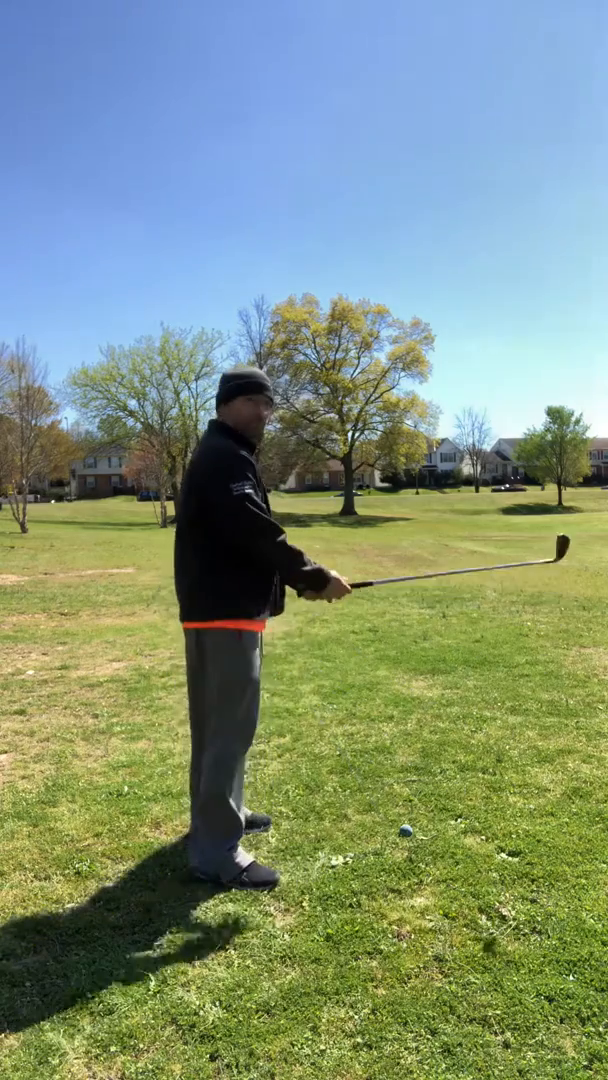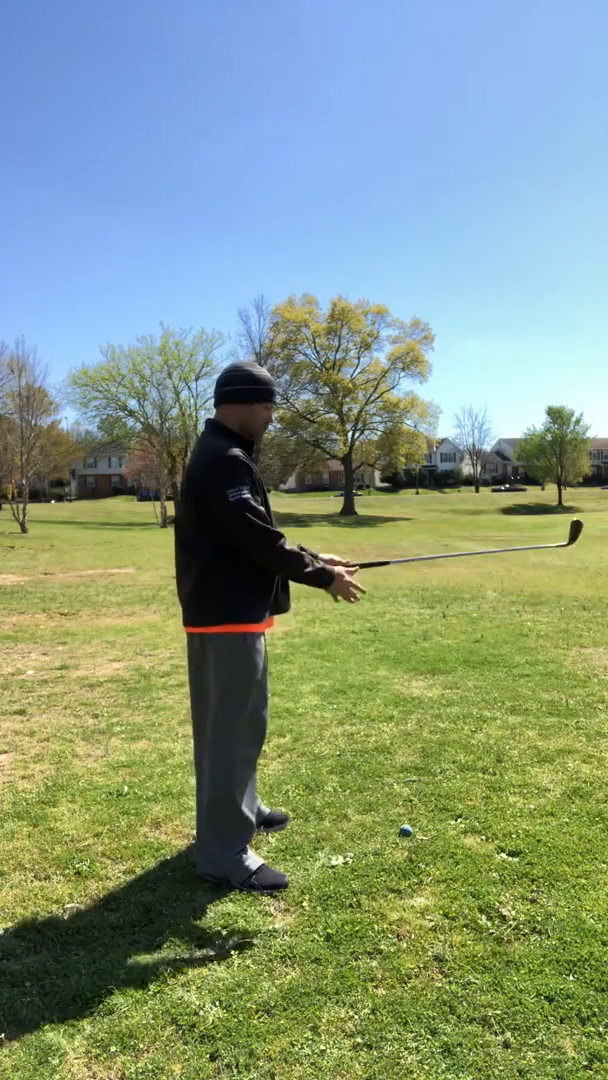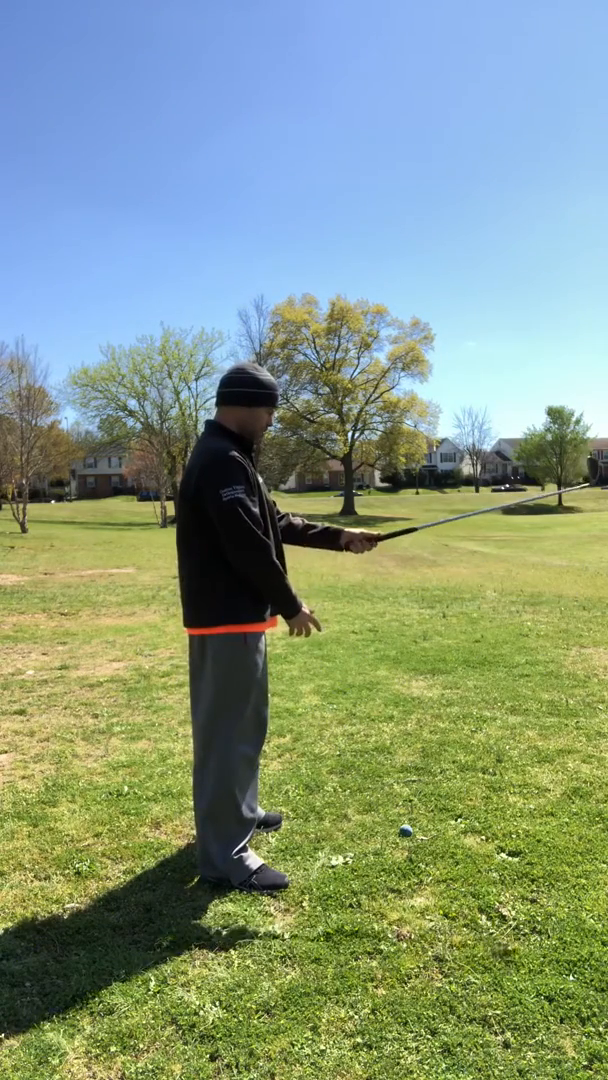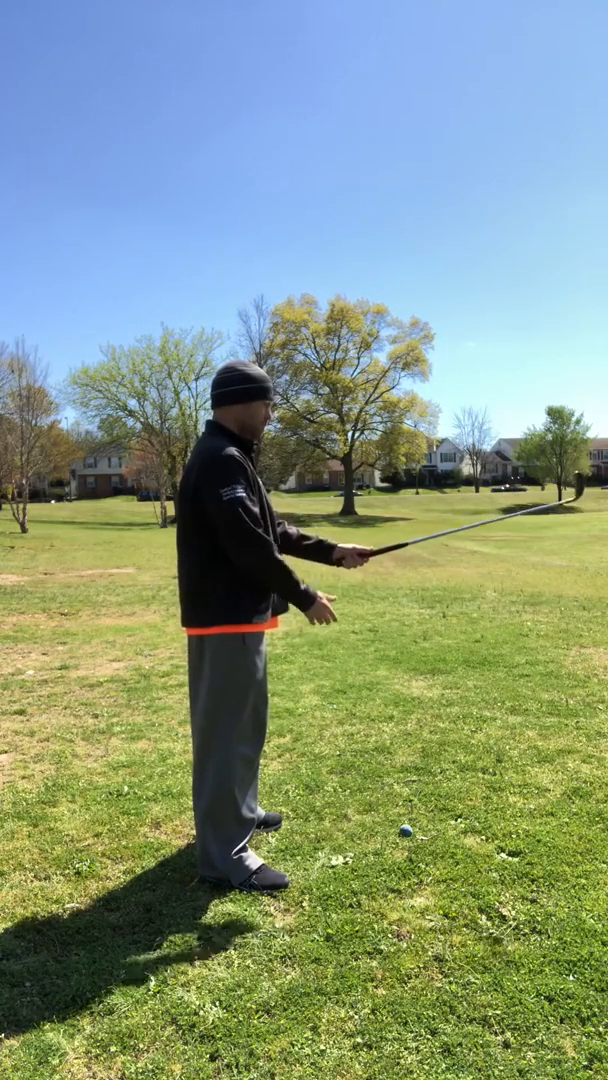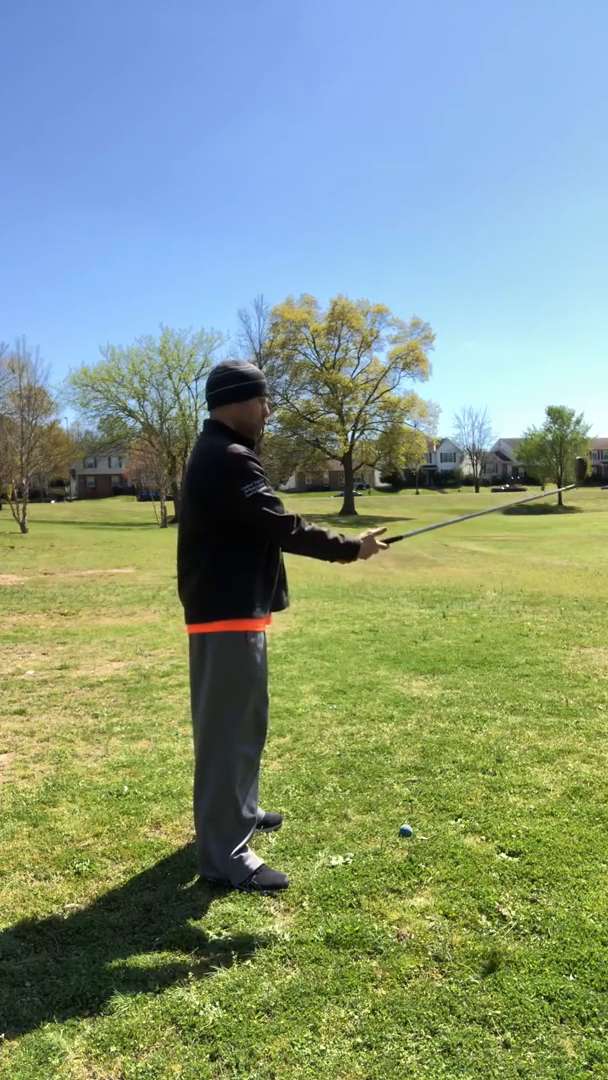
dt=1s
person 1, frame 1
left shoulder: (222, 455)
right shoulder: (226, 458)
left elbow: (249, 535)
right elbow: (258, 534)
left wrist: (302, 577)
right wrist: (315, 577)
left hip: (217, 607)
right hip: (226, 612)
left knee: (219, 720)
right knee: (228, 726)
left ankle: (218, 813)
right ankle: (216, 852)
person 1, frame 2
left shoulder: (225, 456)
right shoulder: (224, 461)
left elbow: (256, 537)
right elbow: (258, 540)
left wrist: (312, 559)
right wrist: (322, 577)
left hip: (229, 610)
right hip: (229, 616)
left knee: (238, 723)
right knee: (234, 728)
left ankle: (241, 808)
right ankle: (224, 853)
person 1, frame 3
left shoulder: (227, 457)
right shoulder: (222, 461)
left elbow: (274, 523)
right elbow: (249, 546)
left wrist: (337, 536)
right wrist: (291, 605)
left hip: (235, 614)
right hip: (228, 618)
left knee: (241, 723)
right knee: (229, 730)
left ankle: (237, 813)
right ankle: (224, 854)
person 1, frame 4
left shoulder: (230, 457)
right shoulder: (222, 461)
left elbow: (270, 530)
right elbow: (251, 544)
left wrist: (331, 551)
right wrist: (304, 597)
left hip: (238, 613)
right hip: (227, 617)
left knee: (243, 724)
right knee: (227, 731)
left ankle: (238, 812)
right ankle: (224, 854)
person 1, frame 5
left shoulder: (221, 454)
right shoulder: (229, 459)
left elbow: (265, 528)
right elbow: (279, 526)
left wrist: (338, 546)
right wrist: (349, 547)
left hip: (234, 608)
right hip: (227, 615)
left knee: (242, 722)
right knee: (227, 730)
left ankle: (239, 812)
right ankle: (225, 855)
